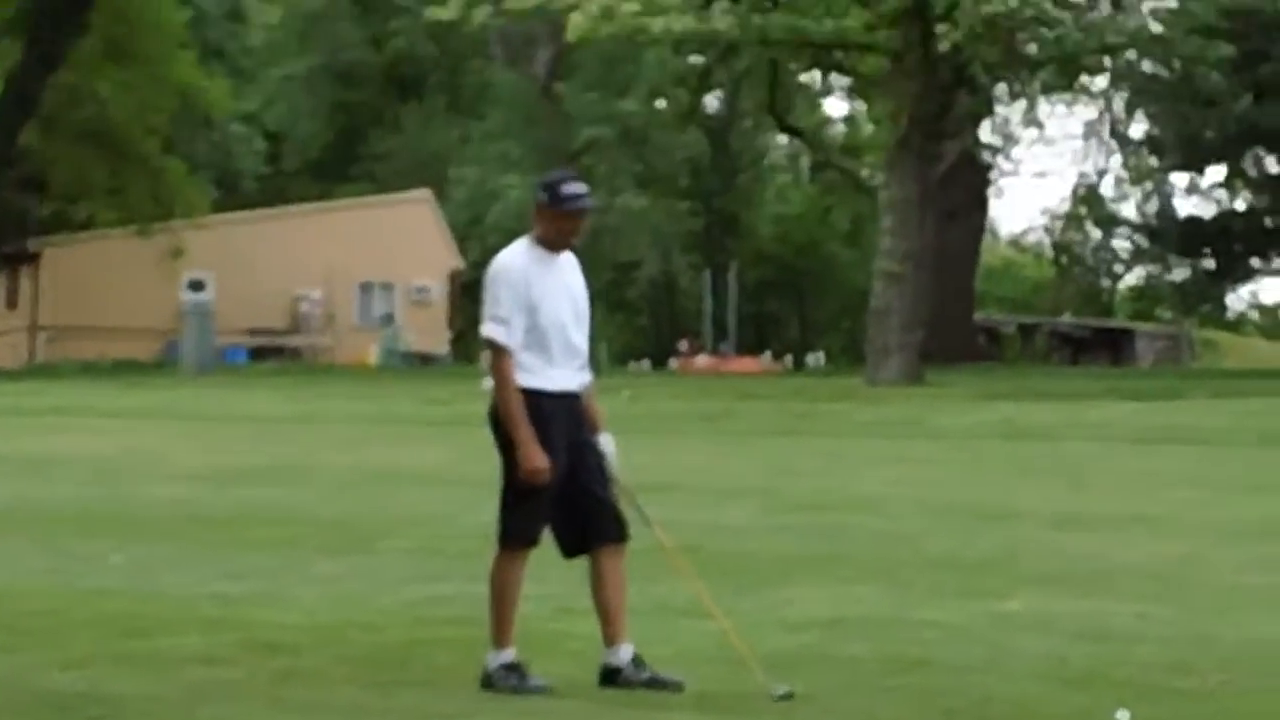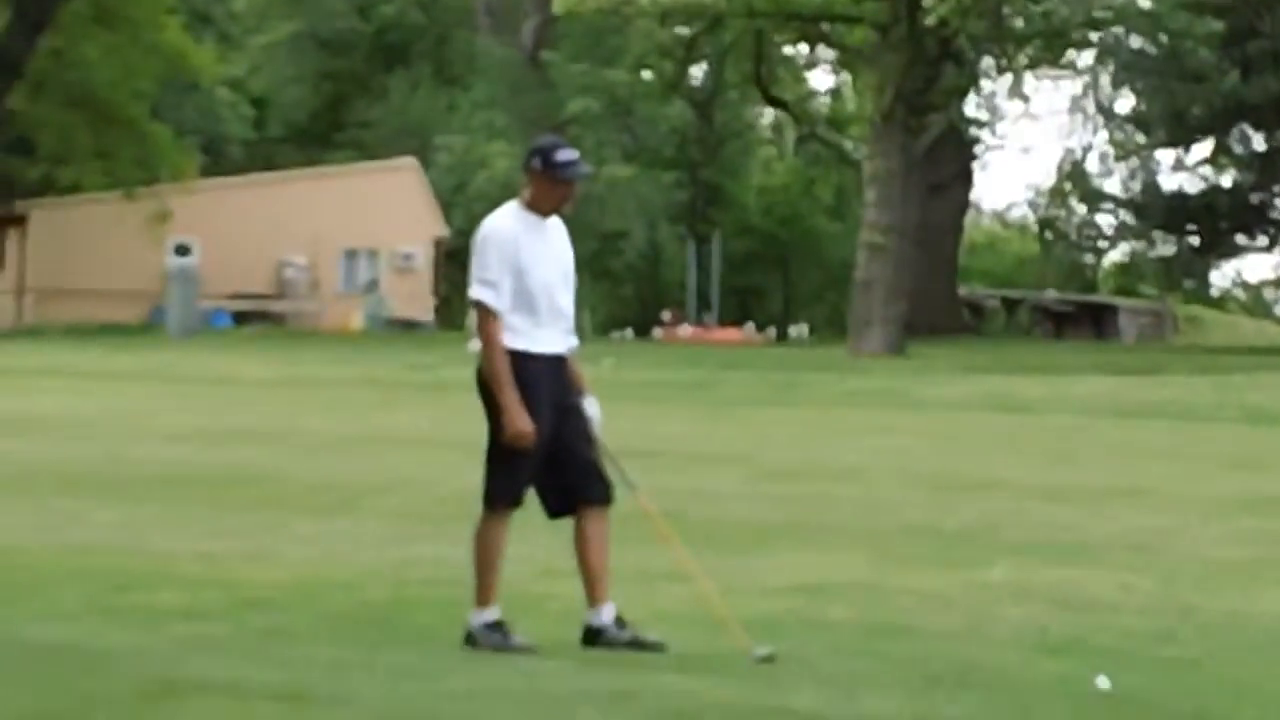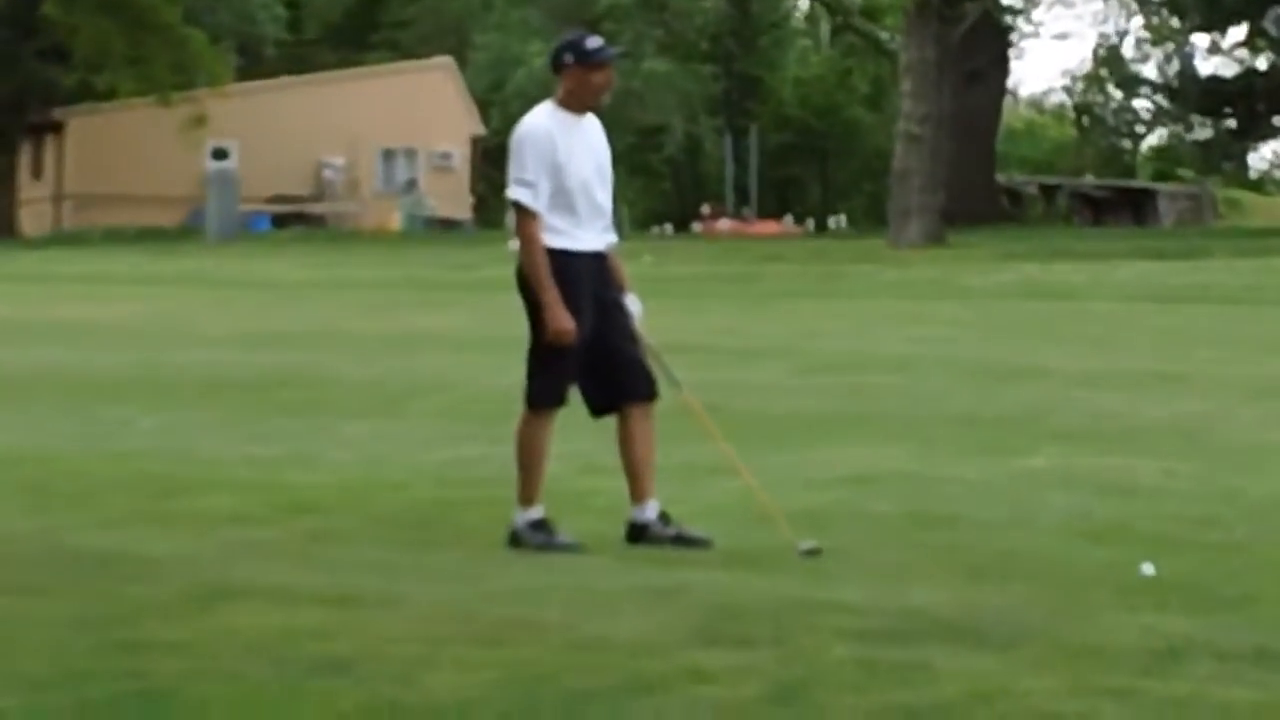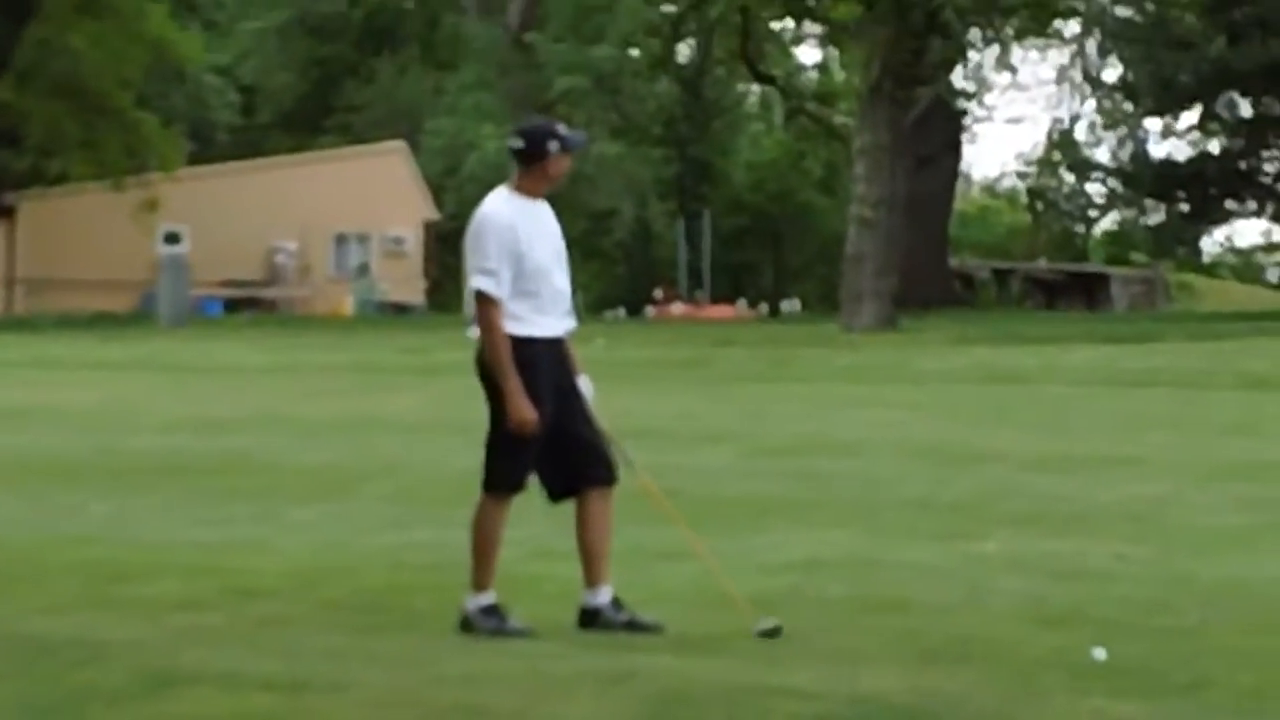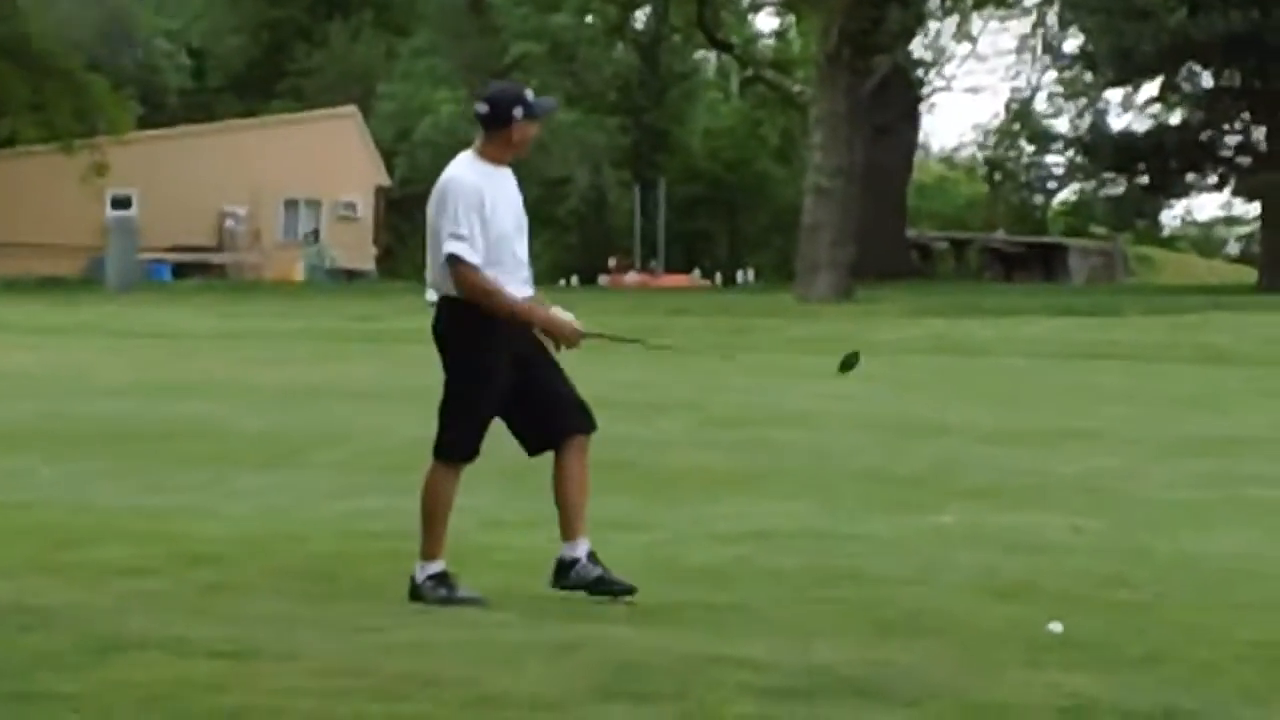
dt=0.7s
person 1, frame 1
left shoulder: (571, 266)
right shoulder: (513, 267)
right elbow: (503, 363)
left wrist: (597, 426)
right wrist: (527, 444)
left hip: (570, 409)
right hip: (532, 410)
left knee: (608, 535)
right knee: (518, 540)
left ankle: (621, 661)
right ankle: (502, 660)
person 1, frame 2
left shoulder: (557, 229)
right shoulder: (500, 230)
right elbow: (489, 324)
left wrist: (582, 389)
right wrist: (510, 406)
left hip: (555, 373)
right hip: (516, 370)
left knee: (593, 494)
right knee: (502, 500)
left ankle: (602, 620)
right ankle: (483, 619)
person 1, frame 3
left shoulder: (592, 127)
right shoulder: (538, 129)
right elbow: (528, 224)
left wrist: (622, 286)
right wrist: (552, 304)
left hip: (595, 271)
right hip: (556, 269)
left knee: (637, 391)
right knee: (544, 399)
left ankle: (646, 516)
right ankle: (527, 519)
person 1, frame 4
left shoulder: (541, 210)
right shoulder: (497, 216)
right elbow: (489, 312)
left wrist: (574, 369)
right wrist: (513, 394)
left hip: (552, 357)
right hip: (516, 358)
left knee: (596, 474)
right knee: (501, 485)
left ankle: (598, 601)
right ankle: (479, 604)
person 1, frame 5
left shoulder: (503, 175)
right shoulder: (463, 182)
right elbow: (466, 277)
left wrist: (540, 315)
right wrist: (539, 317)
left hip: (508, 324)
right hip: (470, 323)
left knee: (570, 427)
right knee: (453, 452)
left ankle: (575, 557)
right ankle: (429, 572)
